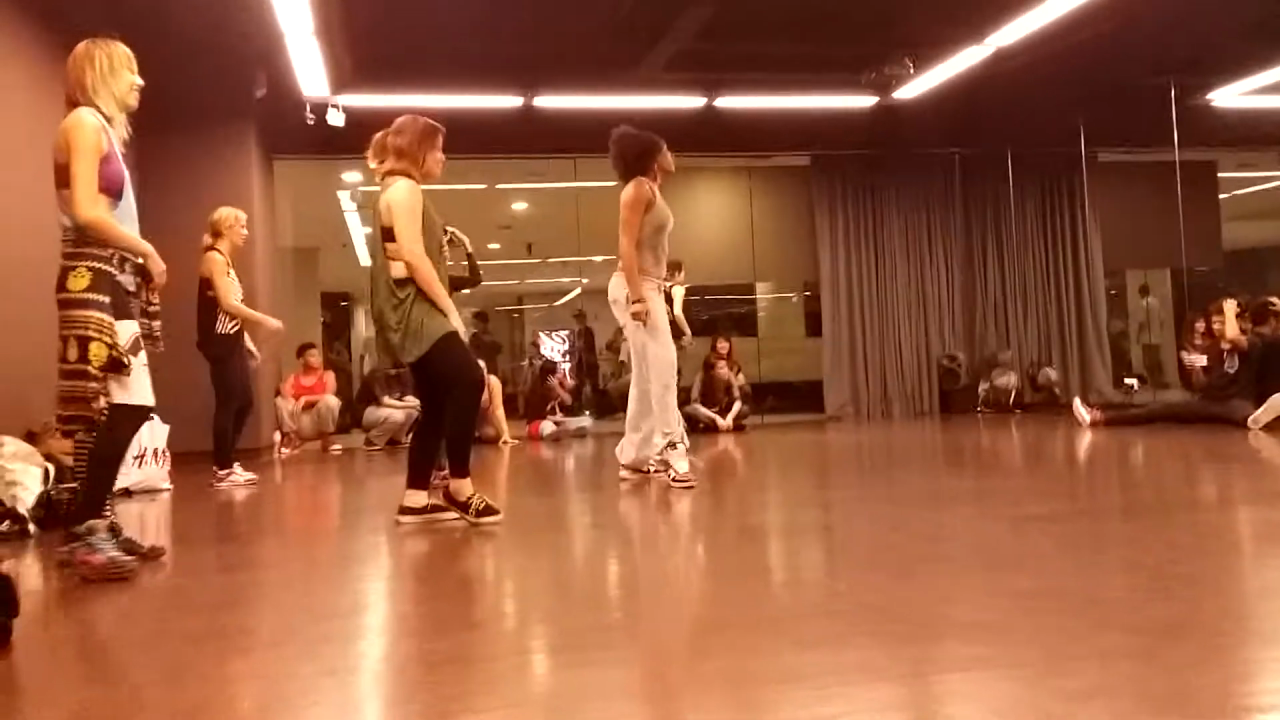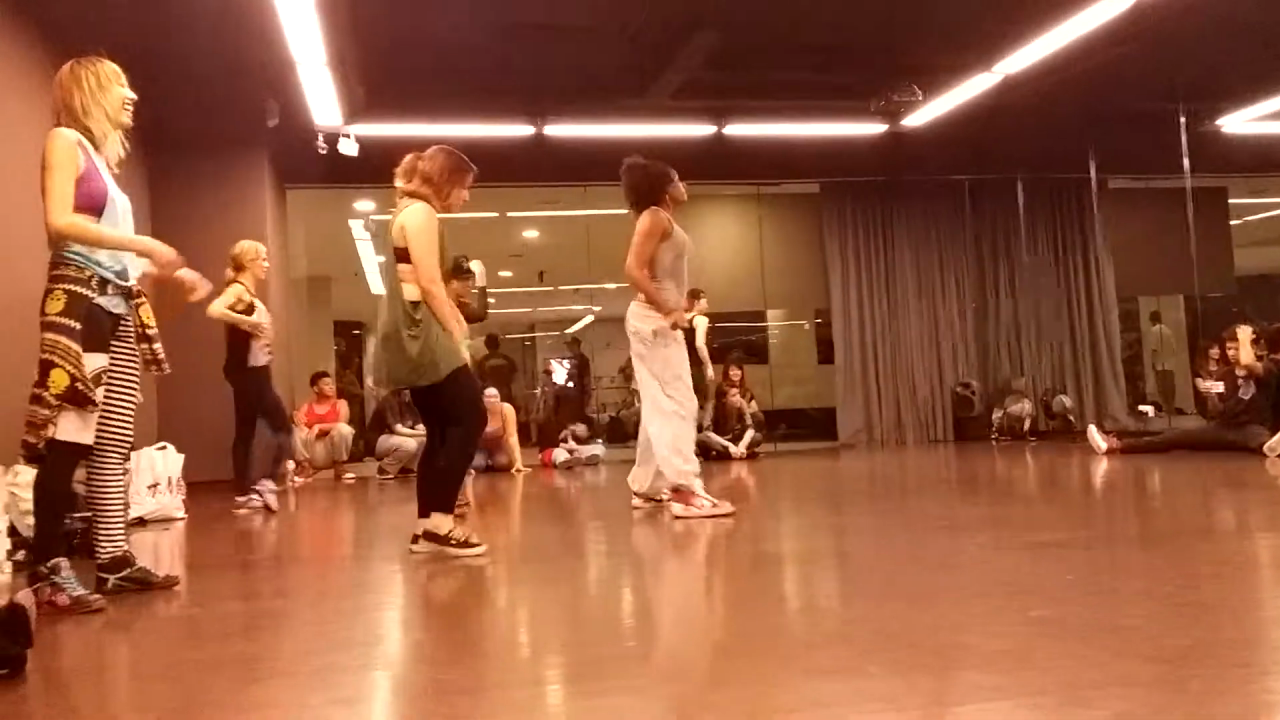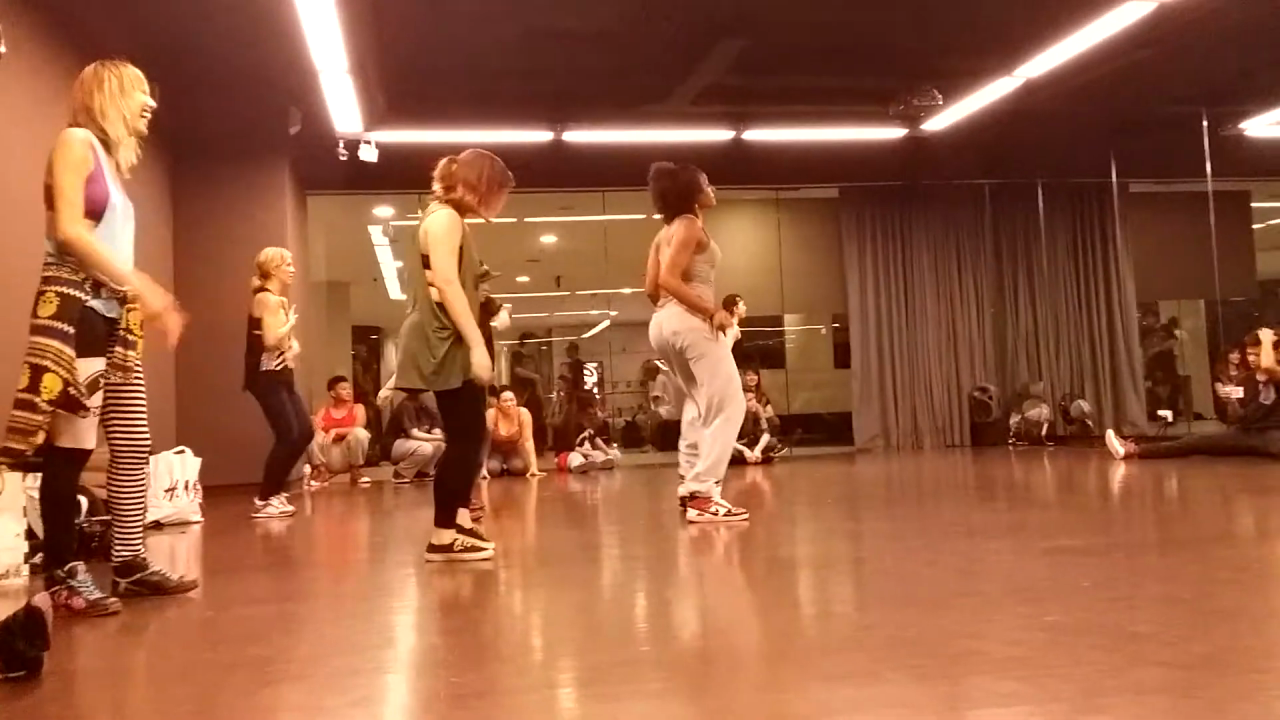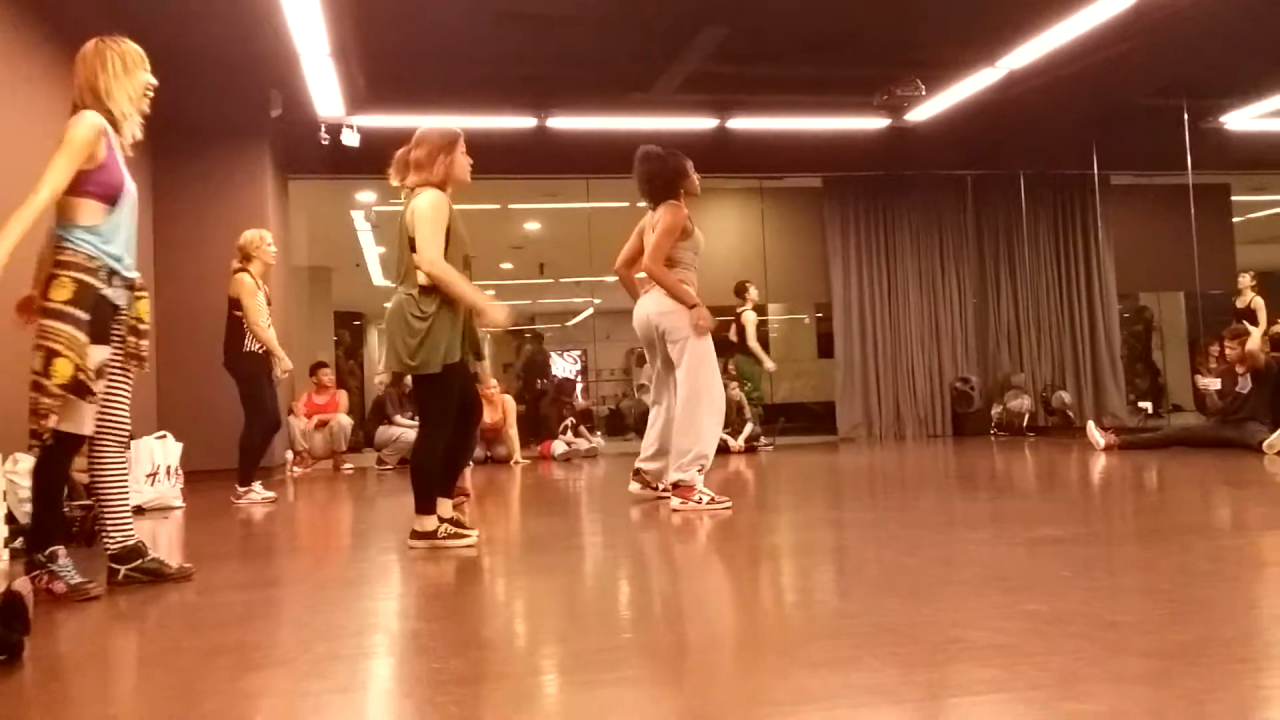
dt=0.4s
person 1, frame 1
left shoulder: (104, 129)
right shoulder: (84, 121)
left elbow: (103, 212)
right elbow: (86, 213)
left wrist: (140, 259)
right wrist: (147, 249)
left hip: (114, 280)
right hip: (94, 279)
left knee: (109, 412)
right knee: (129, 402)
left ankle: (97, 529)
right ankle: (85, 528)
person 1, frame 2
left shoulder: (102, 158)
right shoulder: (66, 140)
right elbow: (59, 222)
left wrist: (166, 268)
right wrist: (143, 243)
left hip: (120, 307)
right hip: (78, 303)
left knee: (113, 442)
right knee: (68, 438)
left ankle: (113, 561)
right ankle: (49, 570)
person 1, frame 3
left shoulder: (113, 159)
right shoulder: (77, 140)
right elbow: (69, 231)
left wrist: (149, 299)
right wrist: (138, 286)
left hip: (112, 315)
right hip: (76, 308)
left knee: (133, 441)
right knee: (71, 444)
left ankle: (130, 564)
right ankle: (64, 574)
person 1, frame 4
left shoulder: (112, 136)
right shoulder: (90, 125)
left elbow: (68, 217)
right elbow: (46, 194)
left hip: (112, 293)
right hip: (84, 290)
left knee: (113, 430)
right knee: (74, 427)
left ankle: (125, 553)
right ankle: (46, 557)
person 2, frame 1
left shoulder: (397, 190)
right shoulder: (405, 189)
right elbow: (415, 258)
right wrist: (451, 313)
left hip: (416, 312)
right hip: (413, 310)
left knee: (438, 402)
right knee: (468, 381)
left ankle: (416, 499)
right ankle: (458, 486)
person 2, frame 2
left shoulder: (410, 214)
right shoulder: (421, 213)
right elbow: (430, 284)
right wrist: (460, 337)
left hip: (418, 338)
right hip: (421, 336)
left knee: (442, 430)
right knee: (470, 418)
left ankle: (429, 526)
right ankle: (438, 524)
person 2, frame 3
left shoulder: (440, 217)
right shoulder: (445, 218)
left elbow: (439, 281)
right elbow: (448, 284)
right wrist: (477, 345)
left hip: (443, 339)
right hip: (444, 340)
left knee: (470, 432)
right knee: (464, 435)
left ankle: (459, 520)
right ankle: (443, 538)
person 2, frame 4
left shoulder: (432, 201)
right shoulder: (430, 199)
right elbow: (433, 265)
left wrist: (473, 301)
right wrist: (482, 304)
left hip: (440, 327)
right hip: (426, 324)
left knee: (467, 412)
right knee: (438, 422)
left ankle: (441, 508)
right ankle: (425, 525)
person 3, frame 1
left shoulder: (650, 190)
right shoulder: (639, 187)
right elbow: (626, 245)
right wrist: (637, 295)
left hip: (649, 287)
right hip: (635, 288)
left knee: (649, 372)
right knee: (660, 363)
left ankle: (635, 458)
right ankle: (669, 451)
person 3, frame 2
left shoulder: (657, 221)
right shoulder: (655, 216)
right elbow: (634, 270)
right wrist: (669, 309)
left hip: (654, 319)
right hip: (652, 319)
left knee: (661, 404)
right knee: (676, 401)
left ankle: (647, 486)
right ankle: (683, 489)
person 3, frame 3
left shoulder: (667, 231)
right shoulder: (690, 226)
left elbow: (652, 287)
right elbow: (668, 279)
right wrist: (712, 312)
left hip: (662, 324)
right hip: (690, 321)
left knee: (701, 401)
right knee: (725, 405)
left ankle: (691, 475)
right ankle: (702, 495)
person 3, frame 4
left shoulder: (652, 217)
right shoulder: (675, 211)
left elbow: (623, 266)
right elbow: (652, 263)
right wrist: (694, 303)
left hip: (649, 310)
right hip: (674, 306)
left knee: (671, 394)
right knee: (702, 392)
left ankle: (648, 473)
right ankle: (685, 484)
person 4, frame 1
left shoulder: (224, 260)
right shoulder: (214, 257)
right elbow: (226, 304)
left wrist: (247, 342)
right wrist: (264, 320)
left hip: (230, 341)
right hip: (219, 341)
left knee: (244, 401)
right knee: (228, 403)
left ankle: (228, 463)
right ankle: (223, 469)
person 4, frame 2
left shoulder: (249, 293)
right shoulder: (239, 289)
right elbow: (213, 310)
left wrist: (260, 327)
right wrist: (249, 320)
left hip: (248, 372)
right hip: (250, 373)
left knee: (245, 433)
right knee: (282, 426)
left ankle: (244, 495)
right ankle: (268, 482)
person 4, frame 3
left shoulder: (282, 301)
right shoulder: (265, 298)
left elbow: (291, 340)
right elbow: (272, 339)
left wrist: (293, 349)
right wrist: (290, 322)
left hip: (281, 377)
right hip: (264, 378)
left knee: (305, 433)
right knee: (288, 437)
left ankle: (274, 492)
right ankle: (263, 501)
person 4, frame 4
left shoulder: (259, 282)
right shoulder: (244, 279)
right elbow: (256, 325)
left wrist: (276, 359)
right wrist: (282, 355)
left hip: (258, 359)
right hip: (245, 359)
left knee: (272, 421)
right knee: (257, 421)
left ankle: (248, 481)
right ankle: (244, 487)
